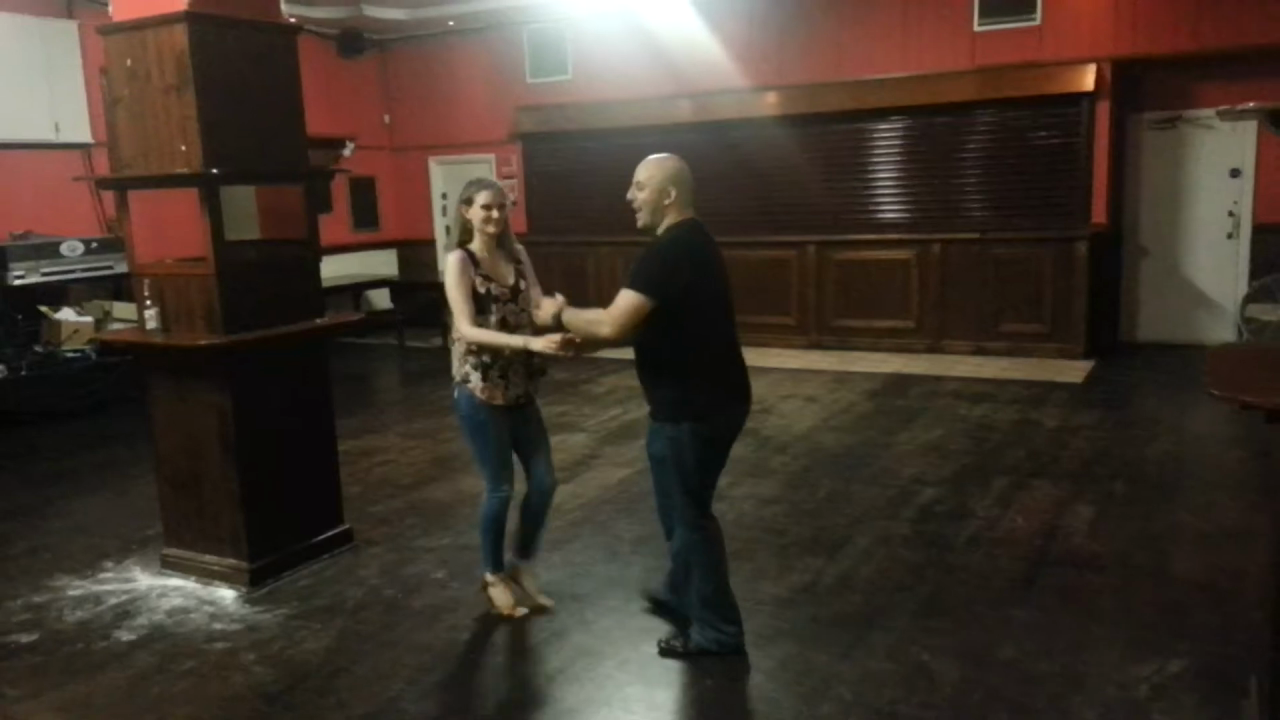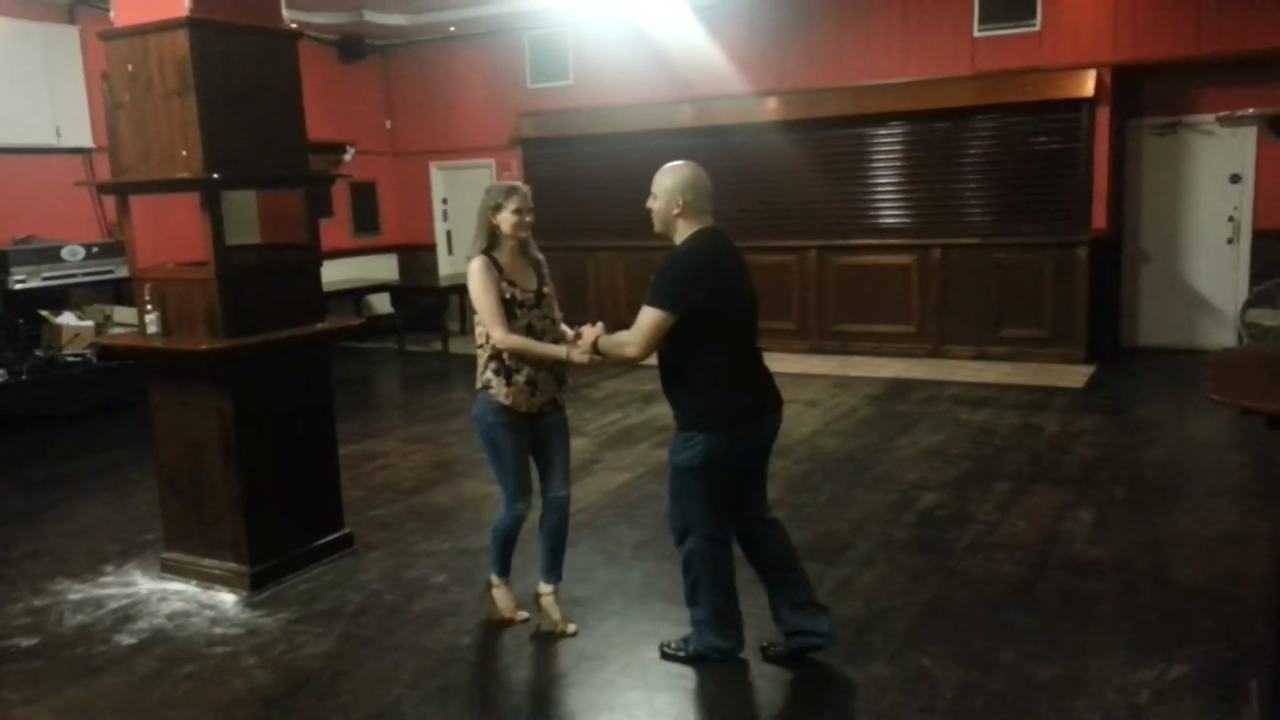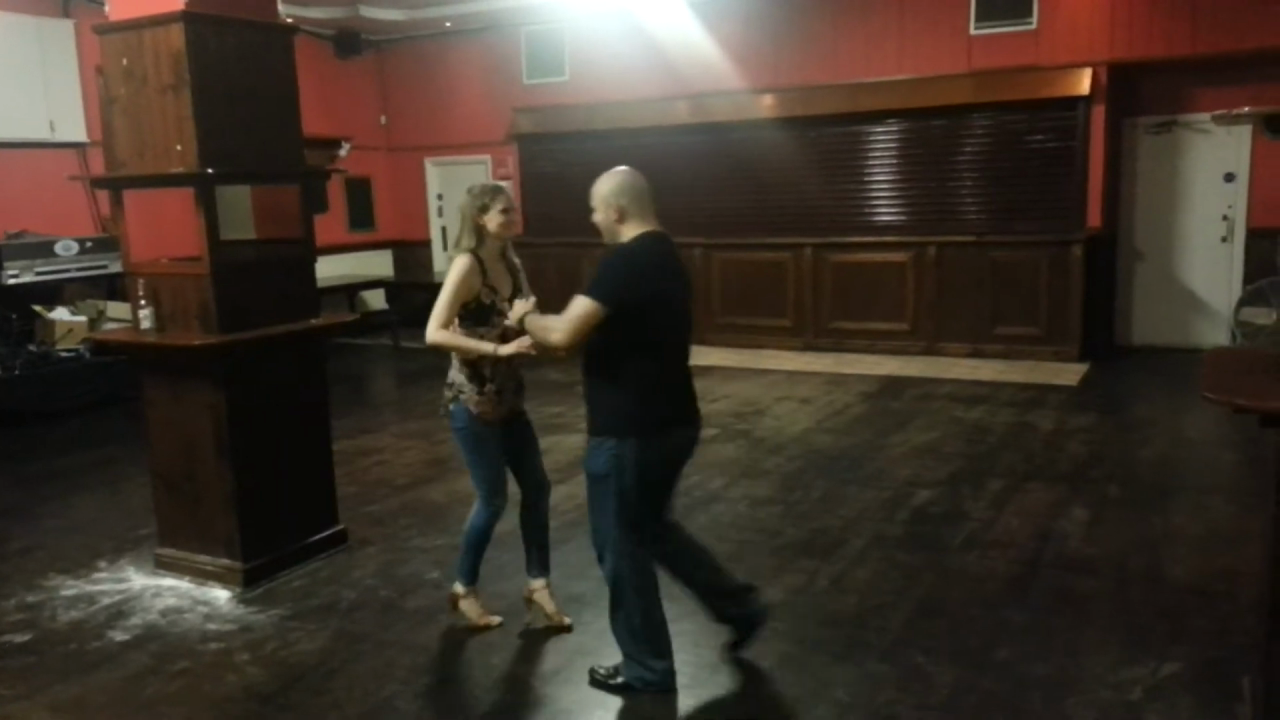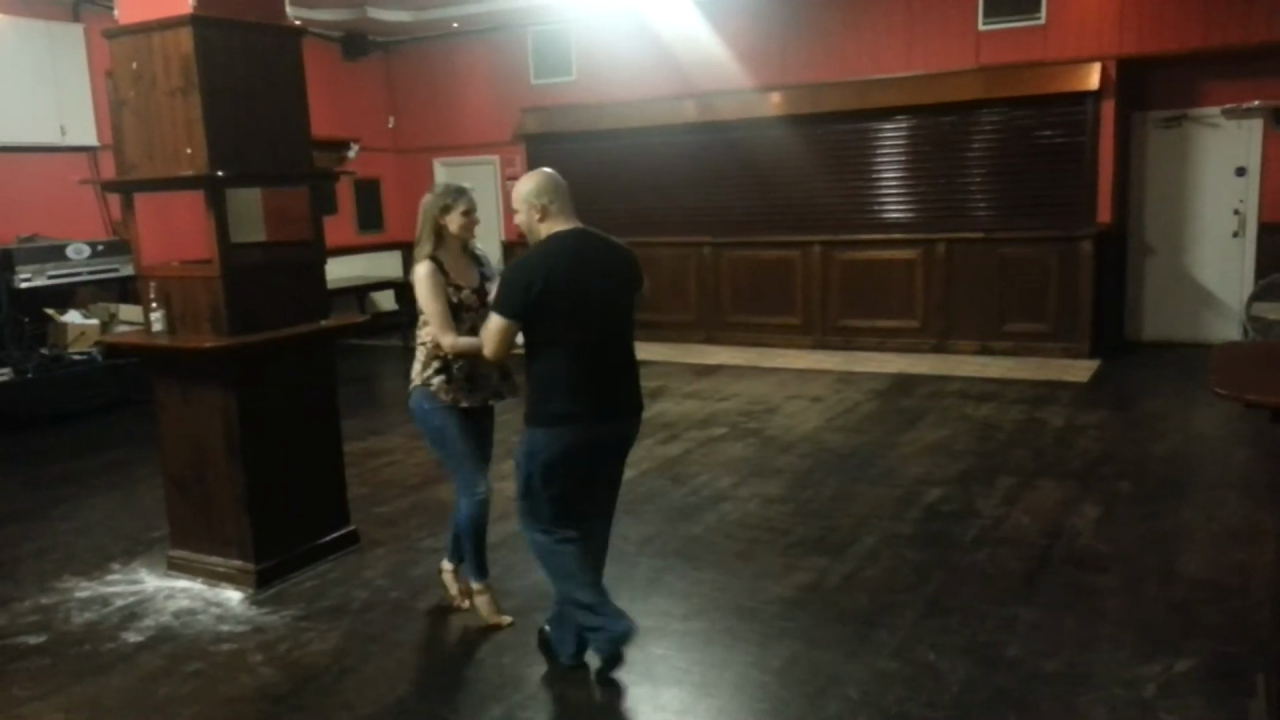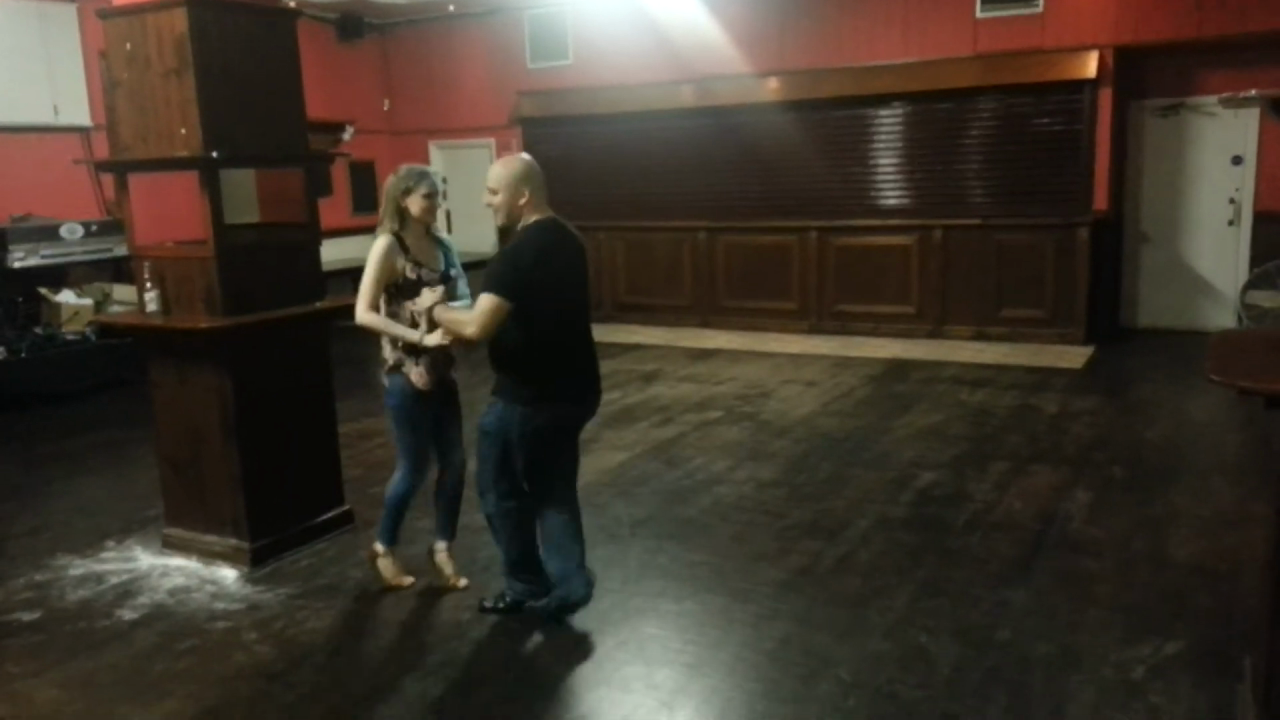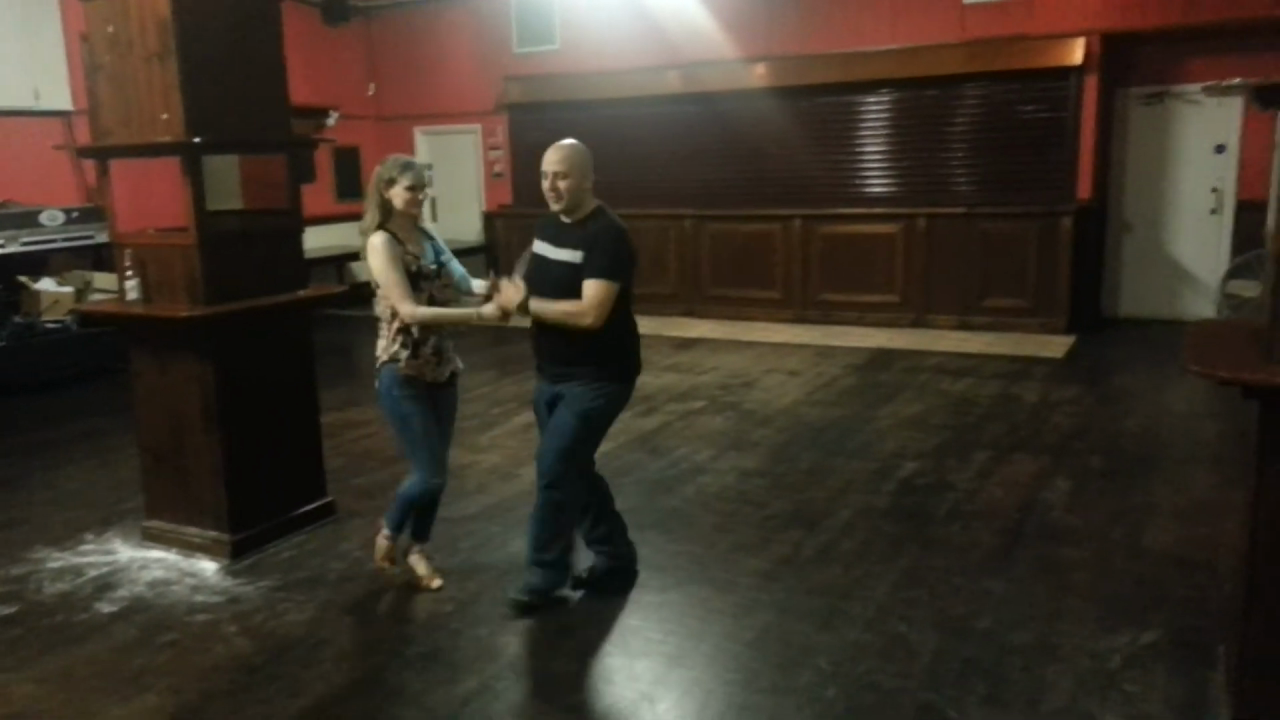
dt=0.5s
person 1, frame 1
left shoulder: (669, 252)
right shoulder: (693, 244)
left elbow: (613, 326)
left wrist: (559, 315)
right wrist: (584, 333)
left hip: (690, 409)
right hip: (716, 399)
left knee: (684, 516)
right knee: (687, 506)
left ankle: (715, 630)
right ankle: (683, 594)
person 1, frame 2
left shoulder: (685, 264)
right shoulder: (721, 252)
left elbow: (638, 345)
left wrist: (596, 342)
right wrist: (611, 340)
left hip: (715, 423)
right hip: (752, 411)
left knee: (699, 530)
right knee: (754, 521)
left ankle: (714, 637)
right ankle: (806, 627)
person 1, frame 3
left shoulder: (624, 264)
right shoulder: (666, 258)
left elbow: (566, 335)
left wrist: (527, 318)
right wrist: (550, 321)
left hip: (627, 431)
right hip: (673, 422)
left knee: (621, 548)
right knee: (651, 527)
left ankle: (647, 667)
right ankle: (737, 605)
person 1, frame 4
left shoulder: (530, 268)
right shoulder: (620, 257)
left elbow: (492, 349)
left wrist: (502, 307)
left hip: (560, 421)
right hip: (621, 415)
left knee: (547, 526)
right knee: (586, 526)
left ankle: (603, 625)
right ankle: (568, 637)
person 1, frame 5
left shoulder: (520, 252)
right shoulder: (564, 239)
left elbow: (478, 328)
left wrist: (436, 310)
right wrist: (458, 314)
left hip: (528, 397)
right hip: (575, 390)
left knee: (501, 492)
right knee: (553, 487)
left ankle: (525, 588)
right ankle: (567, 583)
person 1, frame 6
left shoulder: (607, 236)
right shoulder: (547, 226)
left elbow: (590, 314)
right elbow: (534, 281)
left wrist: (525, 304)
right wrist: (512, 291)
left hip: (597, 377)
right hip: (554, 375)
left knee: (555, 468)
right knee: (570, 468)
left ankle: (547, 577)
right ankle: (614, 558)
person 2, frame 1
left shoulder: (517, 254)
right shoulder: (458, 261)
left elbow: (536, 310)
right elbow: (467, 331)
right wrist: (529, 342)
left hip: (520, 388)
right hip: (479, 391)
left knee: (543, 482)
right knee: (499, 487)
left ankle: (522, 566)
right ankle: (494, 577)
person 2, frame 2
left shoulder: (536, 261)
right shoulder: (482, 267)
left elbow: (551, 324)
right elbow: (502, 338)
left wrist: (575, 337)
right wrist: (567, 354)
left hip: (546, 398)
right hip: (501, 401)
left knee: (558, 496)
right knee: (518, 503)
left ankle: (547, 591)
right ankle: (498, 581)
person 2, frame 3
left shoulder: (511, 263)
right shoulder: (466, 266)
left elbow: (524, 324)
right elbow: (435, 334)
right wrist: (497, 348)
left hip: (507, 397)
right hip: (472, 400)
left knee: (537, 489)
right knee: (493, 499)
left ankle: (538, 587)
right ankle: (463, 591)
person 2, frame 4
left shoulder: (480, 261)
right shoulder: (428, 270)
right elbow: (450, 342)
left hip: (477, 392)
right hip: (436, 395)
left knee: (475, 489)
right knee: (475, 490)
left ankle: (452, 566)
right ankle: (478, 585)
person 2, frame 5
left shoulder: (441, 245)
right shoulder: (387, 247)
left elbow: (464, 298)
right elbow: (364, 314)
left wrist: (448, 309)
right wrist: (422, 337)
left hip: (440, 372)
right hip: (404, 374)
left knee: (452, 464)
right knee: (413, 469)
left ankle: (442, 547)
right ankle: (383, 548)
person 2, frame 6
left shoulder: (427, 237)
right shoulder: (381, 242)
left elbow: (461, 282)
right elbow: (409, 311)
left wrist: (492, 291)
right wrist: (479, 315)
left hip: (441, 367)
right hip: (401, 373)
left knee: (436, 470)
right knee: (429, 472)
left ankle: (417, 548)
right ankle: (389, 532)
